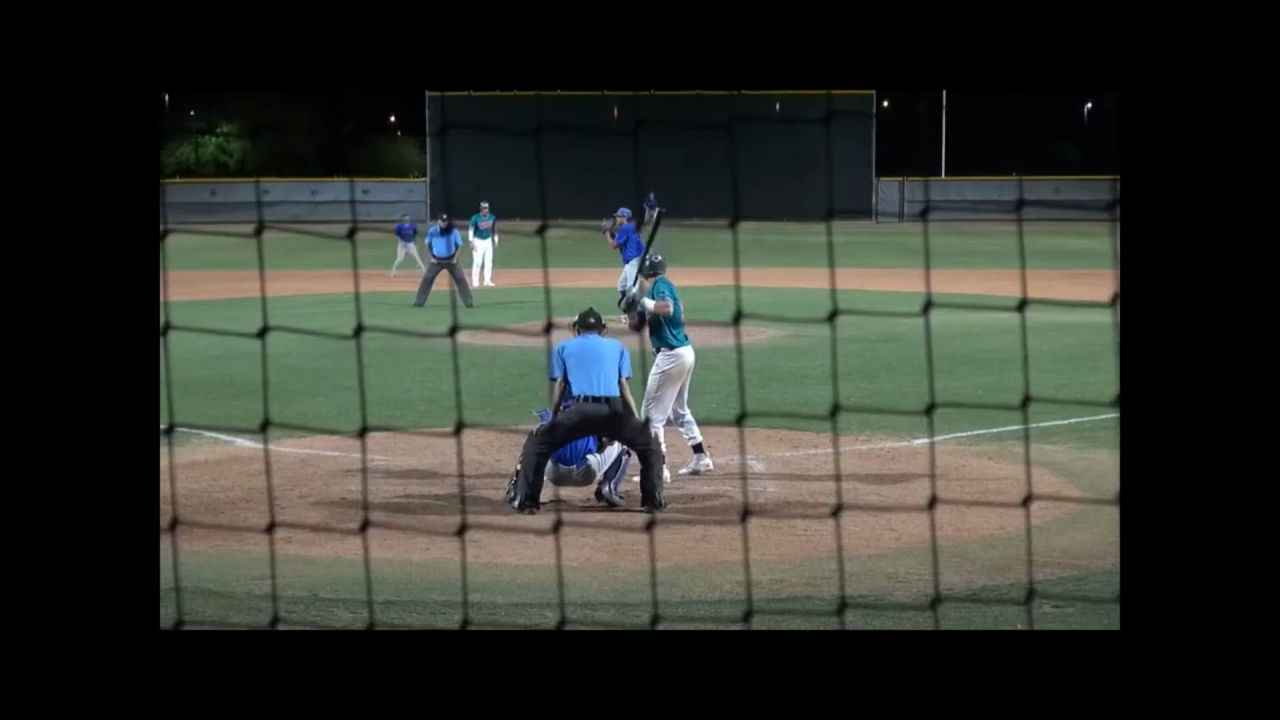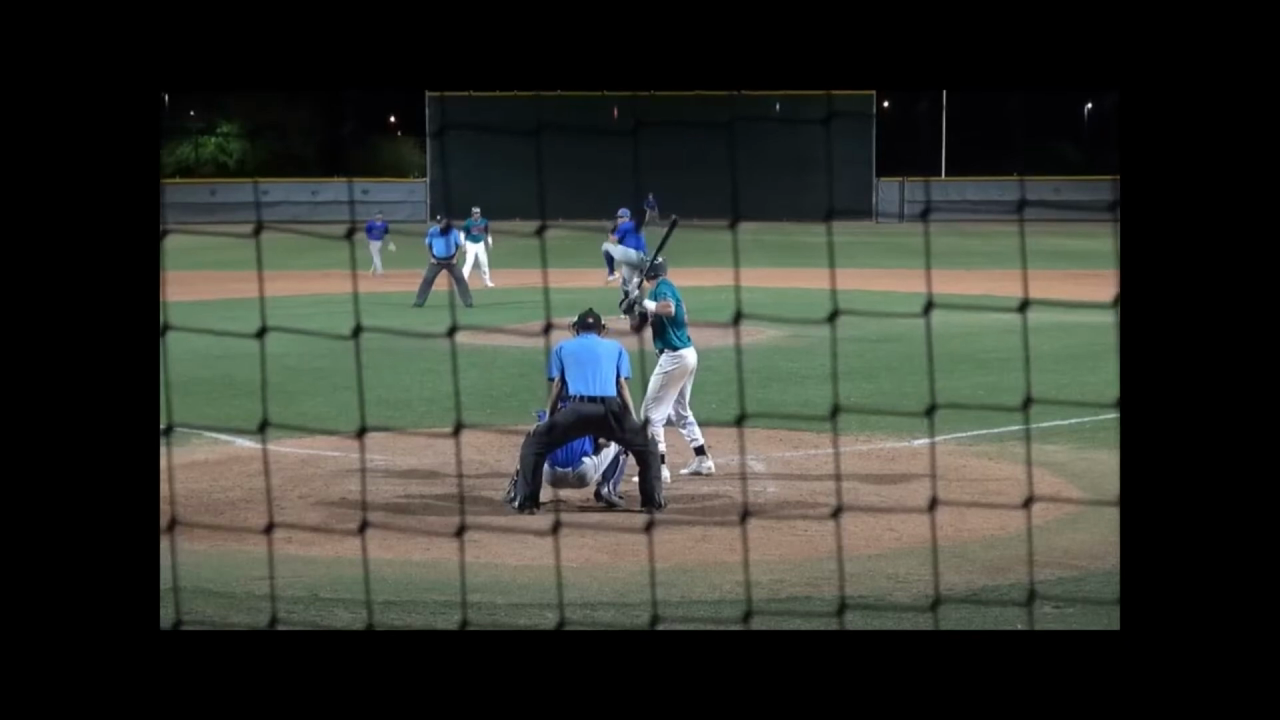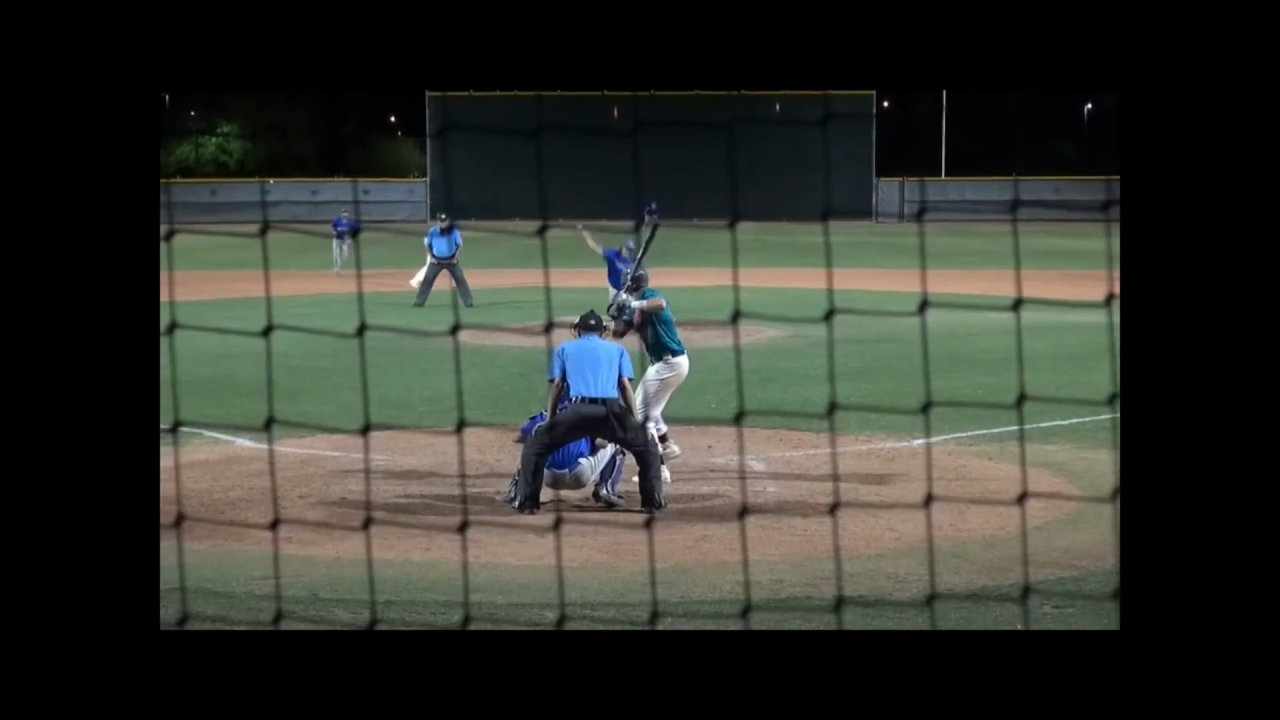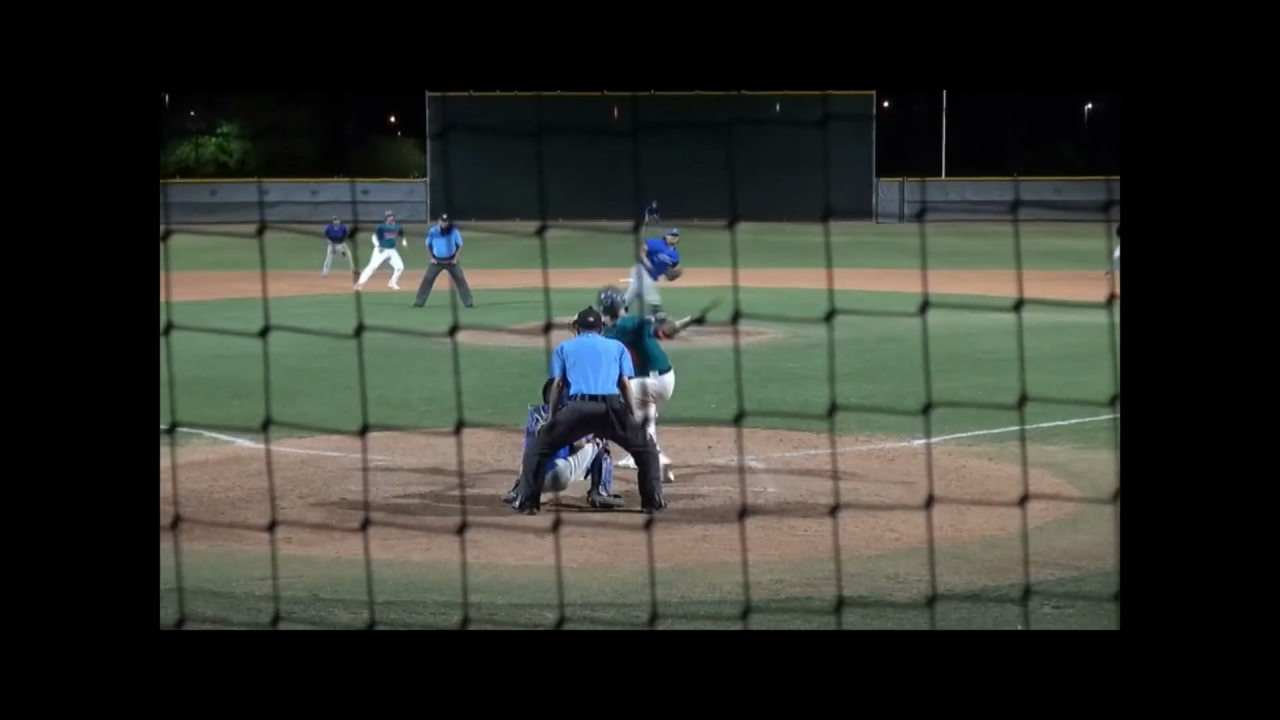
dt=0.7s
person 1, frame 1
left shoulder: (660, 285)
right shoulder: (658, 287)
left elbow: (667, 309)
right elbow: (636, 327)
left wrist: (642, 300)
right wrist: (633, 305)
left hip: (671, 355)
right hip: (684, 352)
left knee: (652, 412)
right knee: (678, 409)
left ankle: (659, 469)
right ankle: (700, 457)
person 1, frame 2
left shoulder: (663, 287)
right shoulder: (657, 290)
left elbow: (669, 309)
right elbow: (637, 327)
left wrist: (643, 301)
right wrist: (632, 306)
left hip: (674, 357)
right hip: (686, 354)
left knee: (652, 412)
right knee: (680, 410)
left ankle: (659, 468)
right ankle: (702, 460)
person 1, frame 3
left shoulder: (647, 296)
right shoulder: (632, 309)
left elbow: (660, 304)
right elbow: (618, 333)
left wrist: (630, 303)
right wrist: (617, 311)
left hip: (671, 363)
right hip: (661, 362)
left knee: (643, 414)
right knee: (646, 407)
right ankle: (666, 446)
person 1, frame 4
left shoulder: (608, 335)
right shoulder: (636, 324)
right elbow: (665, 331)
right wrist: (689, 321)
left hip: (639, 383)
right hip: (664, 379)
right knee: (647, 419)
left ankle: (658, 458)
person 2, frame 1
left shoulder: (564, 347)
right shoulder: (617, 346)
left elbow: (559, 385)
right elbow: (624, 386)
left wrist: (551, 419)
right wrist: (638, 420)
left hip: (580, 410)
right hip: (613, 410)
left knee: (536, 444)
right knee: (648, 445)
left ankle: (525, 501)
right ankle: (654, 500)
person 2, frame 2
left shoulder: (562, 347)
right shoulder: (616, 347)
left elbow: (557, 385)
right elbow: (622, 385)
left wrist: (547, 419)
right wrist: (635, 421)
left hip: (576, 410)
right hip: (609, 410)
left knee: (534, 444)
right knee: (646, 446)
left ankle: (525, 501)
right ankle: (653, 501)
person 2, frame 3
left shoulder: (564, 348)
right shoulder: (617, 349)
left elbow: (557, 384)
right elbow: (625, 385)
left wrist: (549, 419)
right wrist: (636, 421)
left hip: (577, 410)
right hip: (610, 411)
left knee: (535, 445)
right knee: (647, 446)
left ankle: (525, 501)
right ankle: (653, 501)
person 2, frame 4
left shoulder: (564, 347)
right shoulder: (617, 346)
left elbow: (558, 384)
right elbow: (625, 383)
left wrist: (551, 418)
right wrist: (633, 419)
left hip: (578, 407)
right hip: (611, 407)
left knee: (538, 447)
right knee: (645, 447)
left ankle: (526, 500)
right ankle: (653, 501)
